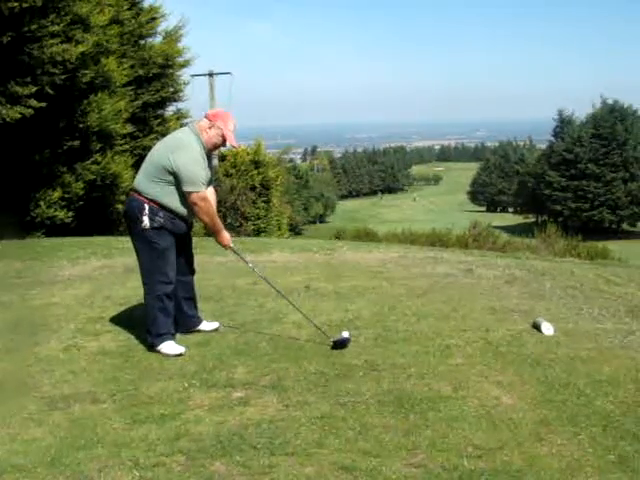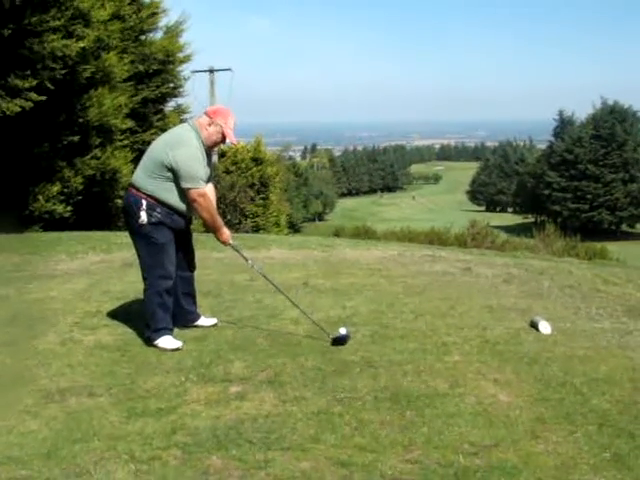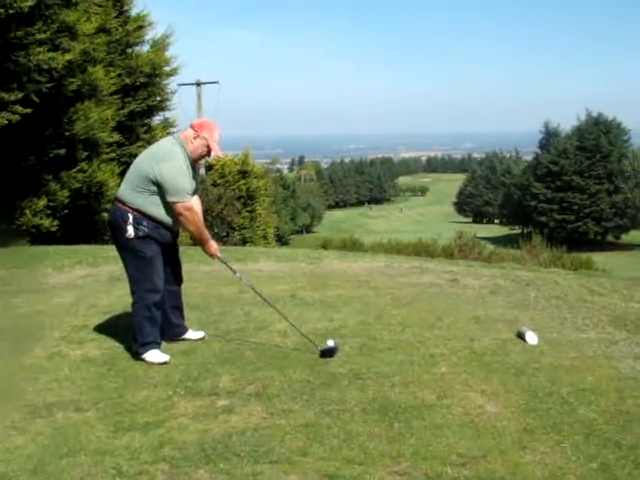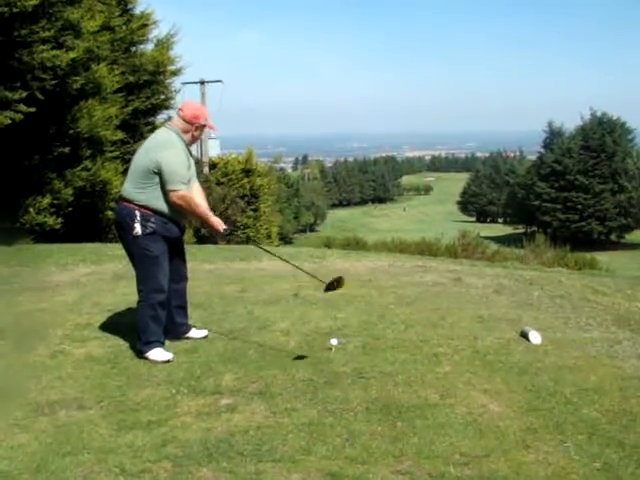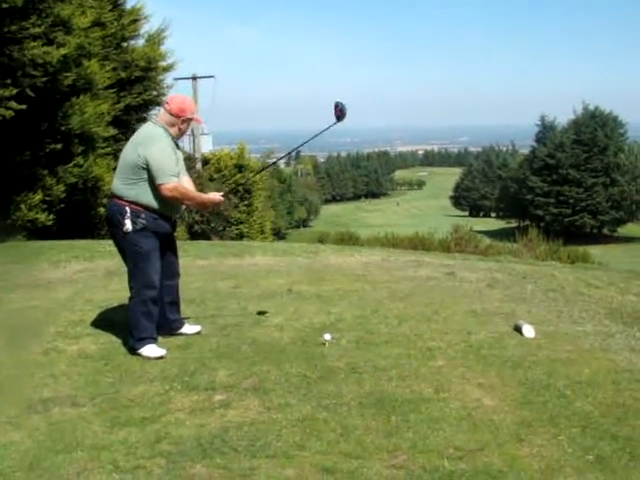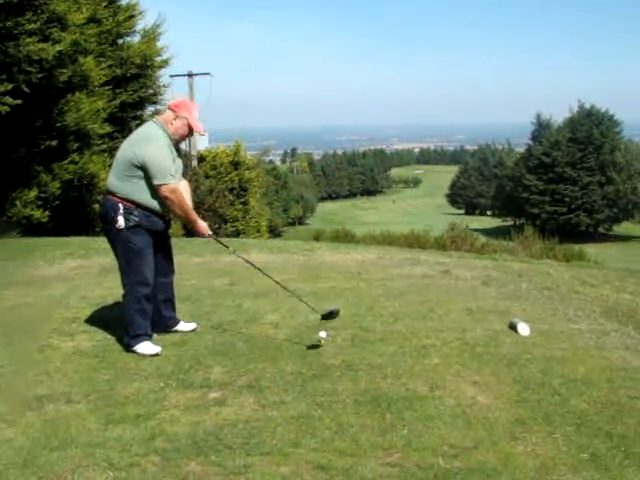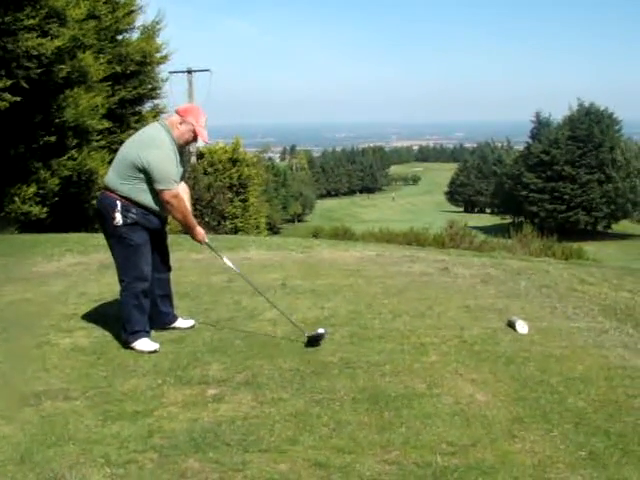
dt=0.5s
person 1, frame 1
left shoulder: (199, 146)
right shoulder: (188, 150)
left elbow: (207, 190)
right elbow: (198, 200)
left wrist: (214, 227)
right wrist: (219, 232)
left hip: (172, 216)
right hip: (150, 215)
left knee: (183, 271)
right knee: (161, 278)
left ankle: (188, 321)
right ankle: (160, 337)
person 1, frame 2
left shoulder: (199, 142)
right shoulder: (187, 146)
left elbow: (207, 186)
right elbow: (198, 197)
left wrist: (215, 223)
right wrist: (219, 229)
left hip: (172, 212)
right hip: (148, 211)
left knee: (183, 266)
right knee: (161, 273)
left ankle: (186, 315)
right ankle: (158, 331)
person 1, frame 3
left shoulder: (185, 156)
right shoulder: (172, 160)
left elbow: (193, 198)
right elbow: (183, 210)
left wrist: (203, 236)
right wrist: (206, 241)
left hip: (158, 226)
right hip: (135, 225)
left knee: (171, 279)
right knee: (149, 286)
left ankle: (173, 329)
right ankle: (145, 345)
person 1, frame 4
left shoulder: (176, 142)
right shoulder: (170, 148)
left elbow: (192, 185)
right elbow: (179, 196)
left wrist: (209, 216)
right wrist: (208, 219)
left hip: (164, 223)
right hip: (143, 222)
left knee: (176, 278)
right knee: (155, 285)
left ankle: (177, 327)
right ankle: (149, 344)
person 1, frame 5
left shoulder: (162, 137)
right shoulder: (156, 143)
left elbow: (182, 176)
right elbow: (170, 189)
left wrist: (200, 199)
right wrist: (204, 199)
left hip: (155, 218)
right hip: (134, 219)
left knee: (168, 273)
right knee: (146, 280)
left ankle: (169, 322)
right ankle: (142, 340)
person 1, frame 6
left shoulder: (164, 139)
right shoulder: (154, 142)
left elbow: (179, 182)
right elbow: (168, 192)
left wrist: (190, 215)
right wrist: (194, 222)
left hip: (150, 217)
right hip: (127, 217)
left knee: (163, 271)
right knee: (140, 279)
left ankle: (164, 320)
right ankle: (137, 337)
person 1, frame 7
left shoulder: (172, 141)
right shoulder: (159, 147)
left elbow: (180, 185)
right elbow: (170, 197)
left wrist: (190, 220)
right wrist: (193, 228)
left hip: (146, 213)
right hip: (124, 213)
left knee: (159, 267)
right knee: (137, 275)
left ankle: (163, 317)
right ankle: (135, 333)
